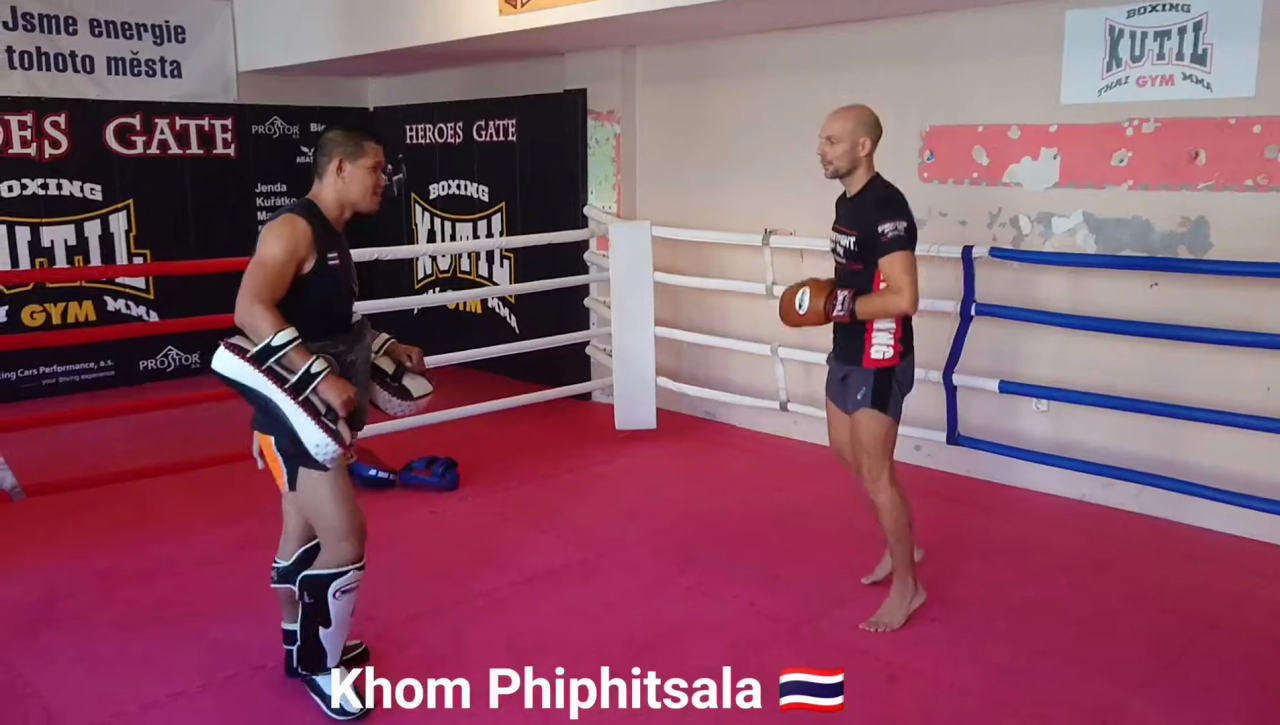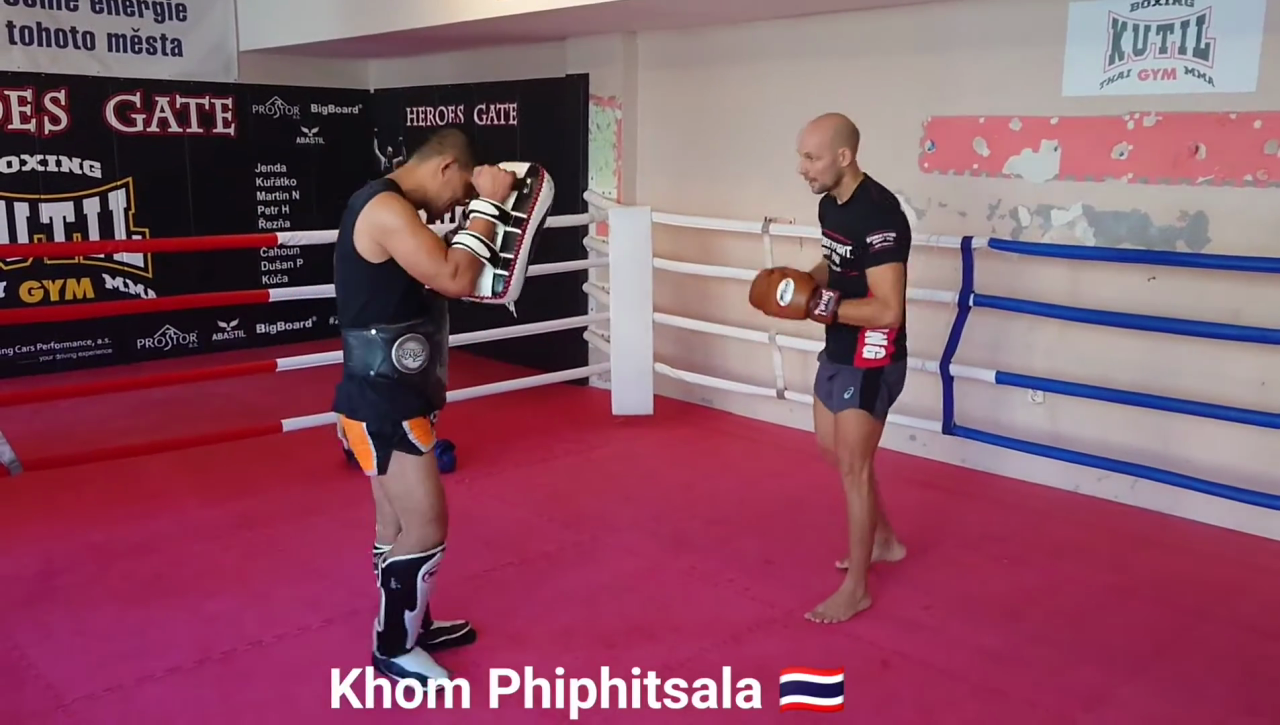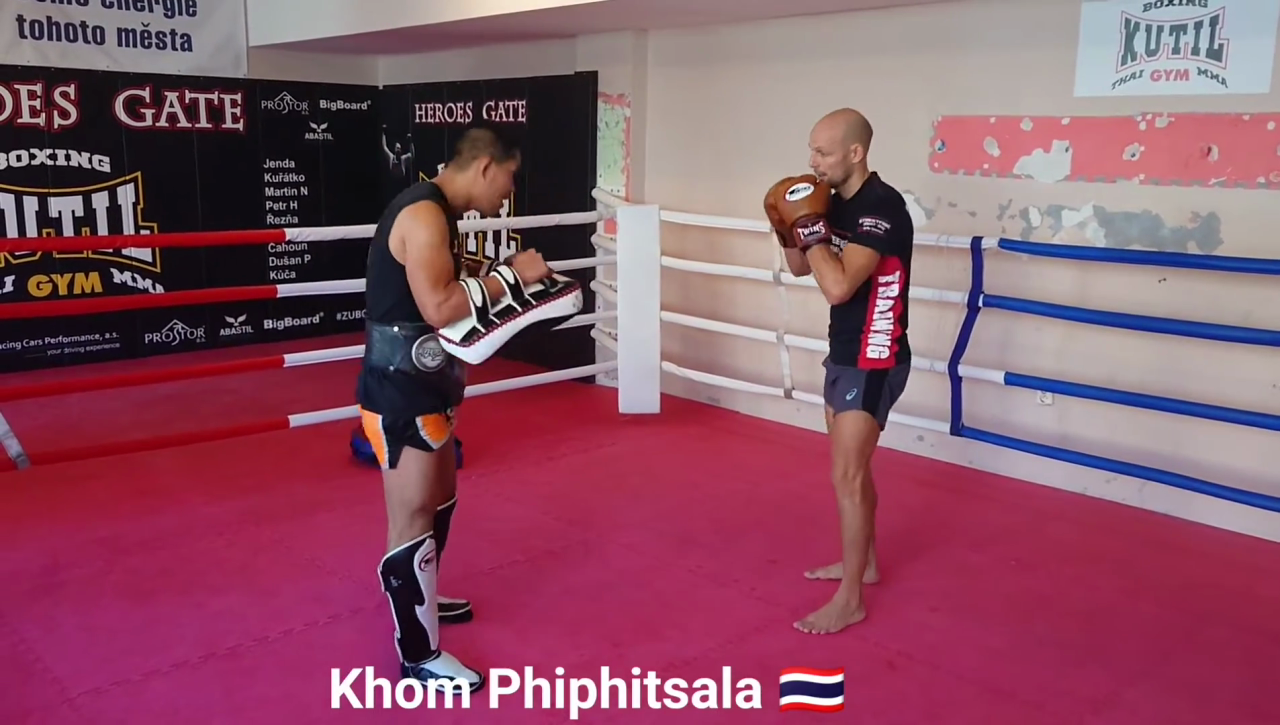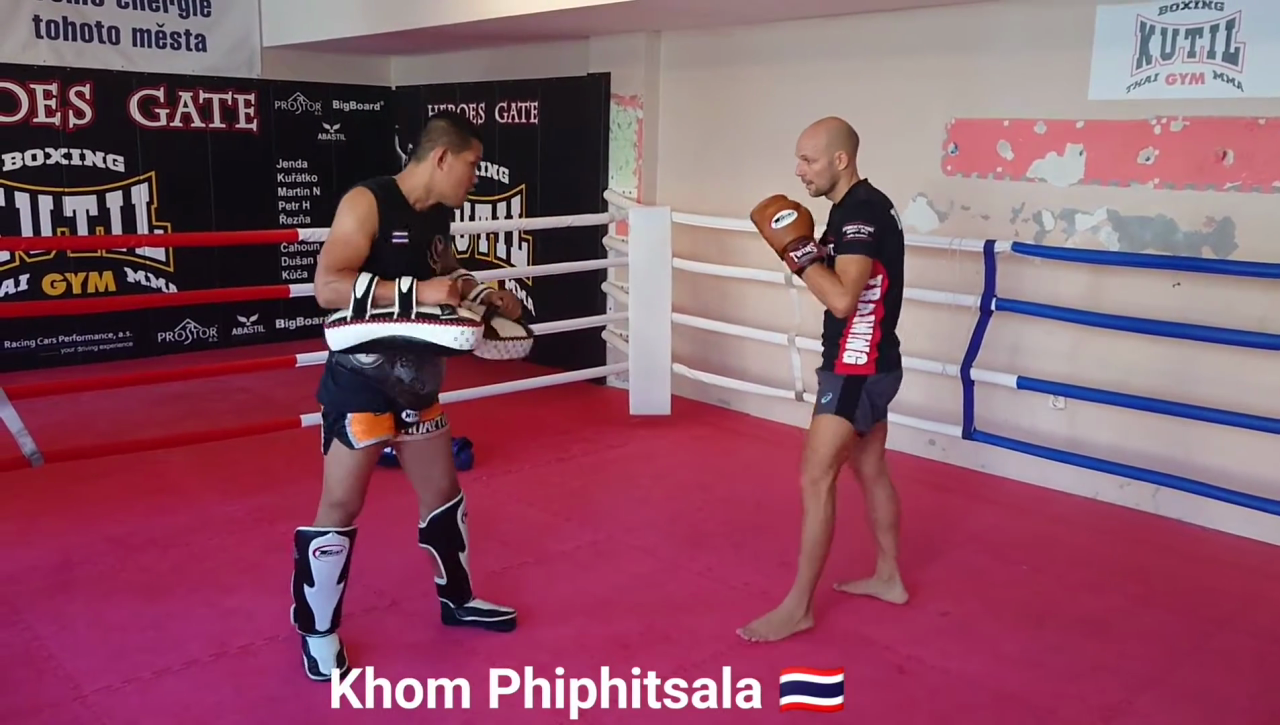
dt=1s
person 1, frame 1
left shoulder: (331, 235)
right shoulder: (292, 229)
right elbow: (252, 310)
left wrist: (387, 349)
right wrist: (321, 377)
left knee: (304, 533)
right knee: (345, 541)
left ankle: (304, 645)
right ankle: (320, 670)
person 1, frame 2
left shoulder: (391, 206)
right shoulder: (387, 209)
left elbow: (444, 269)
right elbow: (457, 280)
left wrist: (481, 210)
right wrist: (487, 203)
left hip: (393, 392)
right hip: (382, 399)
left knee: (400, 521)
right knee: (426, 528)
left ankle: (412, 625)
right ankle: (395, 651)
person 1, frame 3
left shoulder: (439, 212)
right shoulder: (423, 215)
right elbow: (440, 308)
left wrist: (508, 280)
right wrist: (510, 275)
left hip: (427, 386)
right hip: (401, 390)
left knee: (439, 499)
right knee: (412, 521)
left ankle: (419, 603)
right ankle: (420, 655)
person 1, frame 4
left shoulder: (438, 216)
right shoulder: (367, 203)
right elbow: (331, 287)
left wrist: (488, 297)
right wrist: (415, 291)
left hip: (417, 384)
right hip: (358, 385)
left knee: (444, 496)
right knee: (339, 511)
left ankle: (457, 600)
right ankle: (321, 631)
person 2, frame 1
left shoulder: (886, 209)
right shoulder: (845, 203)
left elbow: (903, 298)
left wrist: (836, 307)
right wrist: (824, 295)
left hip: (879, 362)
right hip: (846, 355)
left knee: (873, 472)
right knee: (847, 456)
left ankle: (906, 585)
right ankle: (902, 546)
person 2, frame 2
left shoulder: (879, 214)
right shoulder: (831, 203)
left elbow: (888, 311)
left wrist: (817, 302)
right wrist: (794, 286)
left hip: (871, 361)
right hip: (838, 353)
left knee: (852, 467)
right knee: (833, 451)
left ankle: (855, 588)
right ankle: (883, 539)
person 2, frame 3
left shoulder: (880, 207)
right shoulder: (838, 200)
left elbow: (837, 287)
right elbow: (801, 267)
left wrist: (807, 226)
right wrist: (789, 227)
left hip: (874, 363)
right hip: (846, 355)
left knee: (846, 476)
right knee: (851, 462)
left ankle: (849, 600)
right ankle: (860, 561)
person 2, frame 4
left shoulder: (862, 212)
right shoulder: (859, 206)
left elbow: (841, 299)
right elbow: (839, 280)
left wrist: (795, 250)
right wrist: (806, 249)
left hip: (858, 367)
right hip: (871, 363)
left knee: (816, 482)
right knee: (870, 470)
left ankle: (797, 608)
right ankle: (888, 577)
